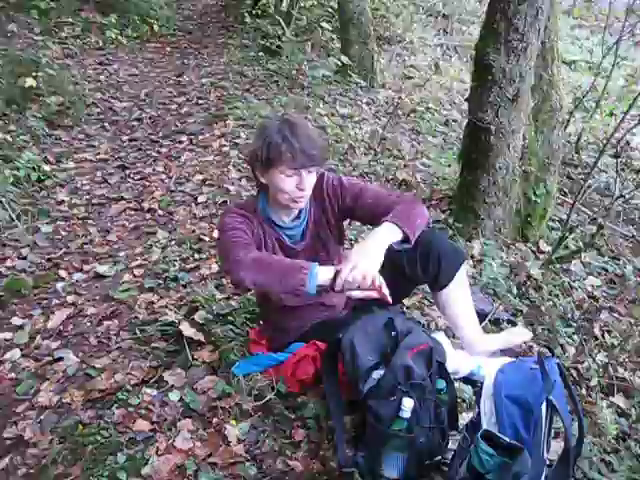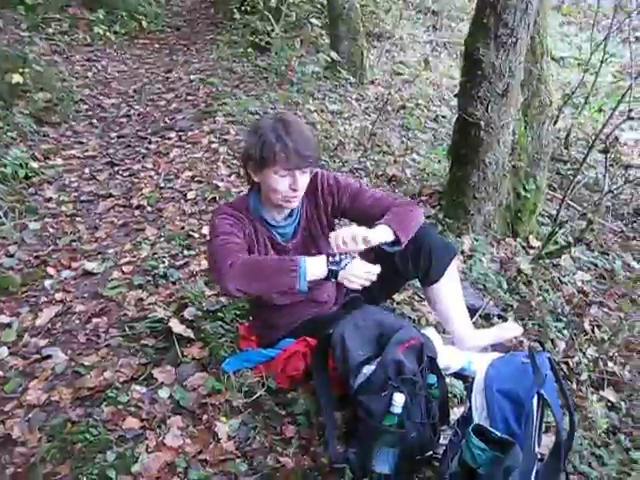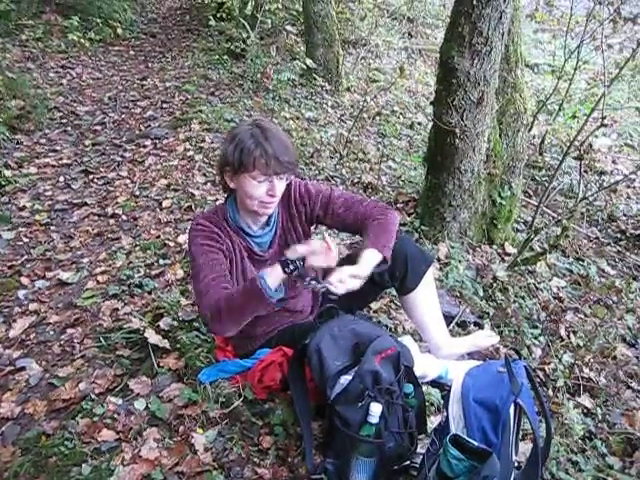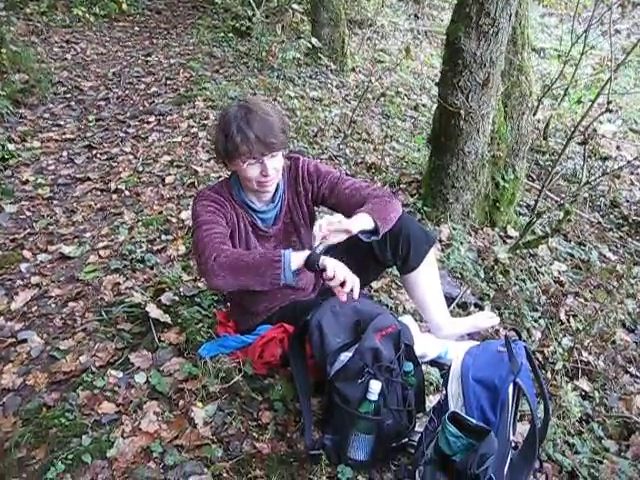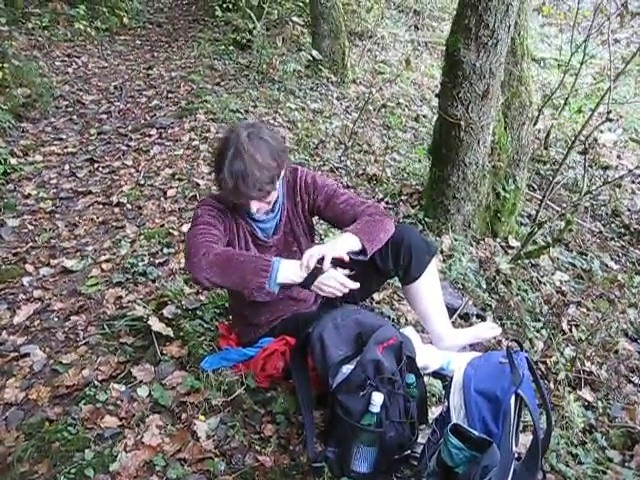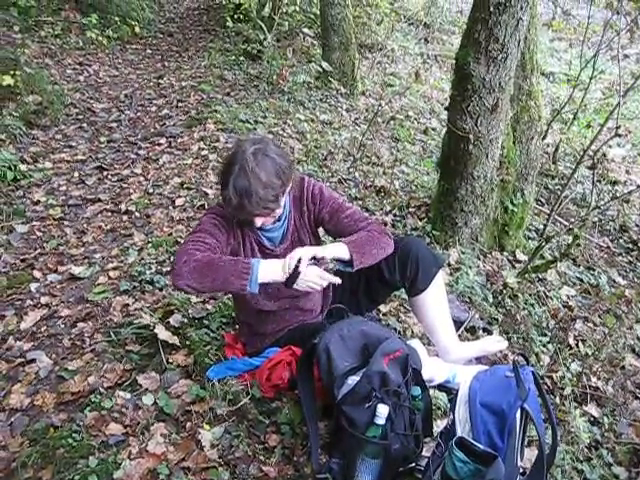
dt=0.7s
person 1, frame 1
left shoulder: (327, 190)
right shoulder: (240, 220)
left elbow: (413, 208)
right elbow: (243, 269)
left wrist: (377, 242)
right wrist: (334, 275)
left hip: (352, 297)
right hip: (303, 332)
left knee: (432, 244)
left ankle: (473, 343)
person 1, frame 2
left shoulder: (322, 187)
right shoulder: (232, 219)
left elbow: (408, 211)
right elbow: (230, 274)
left wrist: (369, 235)
right wrist: (328, 264)
left hip: (341, 293)
right hip: (293, 328)
left knee: (423, 239)
left ankle: (464, 339)
person 1, frame 3
left shoulder: (296, 196)
right shoulder: (209, 231)
left elbow: (380, 214)
right elbow: (218, 320)
left wrist: (363, 265)
right wrist: (281, 269)
left hip: (314, 302)
right hip: (269, 338)
left knee: (402, 251)
left ankle: (441, 346)
person 1, frame 4
left shoulder: (300, 172)
right shoulder: (213, 203)
left elbow: (386, 202)
right elbow: (215, 269)
left wrist: (350, 225)
right wrist: (309, 258)
left hip: (316, 281)
right hip: (270, 315)
left knee: (401, 228)
left ankle: (440, 326)
person 1, frame 5
left shoulder: (301, 183)
right shoulder: (214, 211)
left elbow: (380, 220)
right elbow: (201, 263)
left wrist: (339, 244)
right wrist: (301, 272)
left hip: (319, 291)
right hip: (273, 325)
left knee: (404, 239)
left ankle: (443, 337)
person 1, frame 6
left shoulder: (307, 192)
right shoulder: (223, 220)
left elbow: (380, 237)
right elbow: (184, 269)
left wrist: (327, 250)
right wrist: (280, 270)
left hip: (325, 298)
right hip: (281, 334)
left knee: (411, 251)
left ankle: (449, 350)
